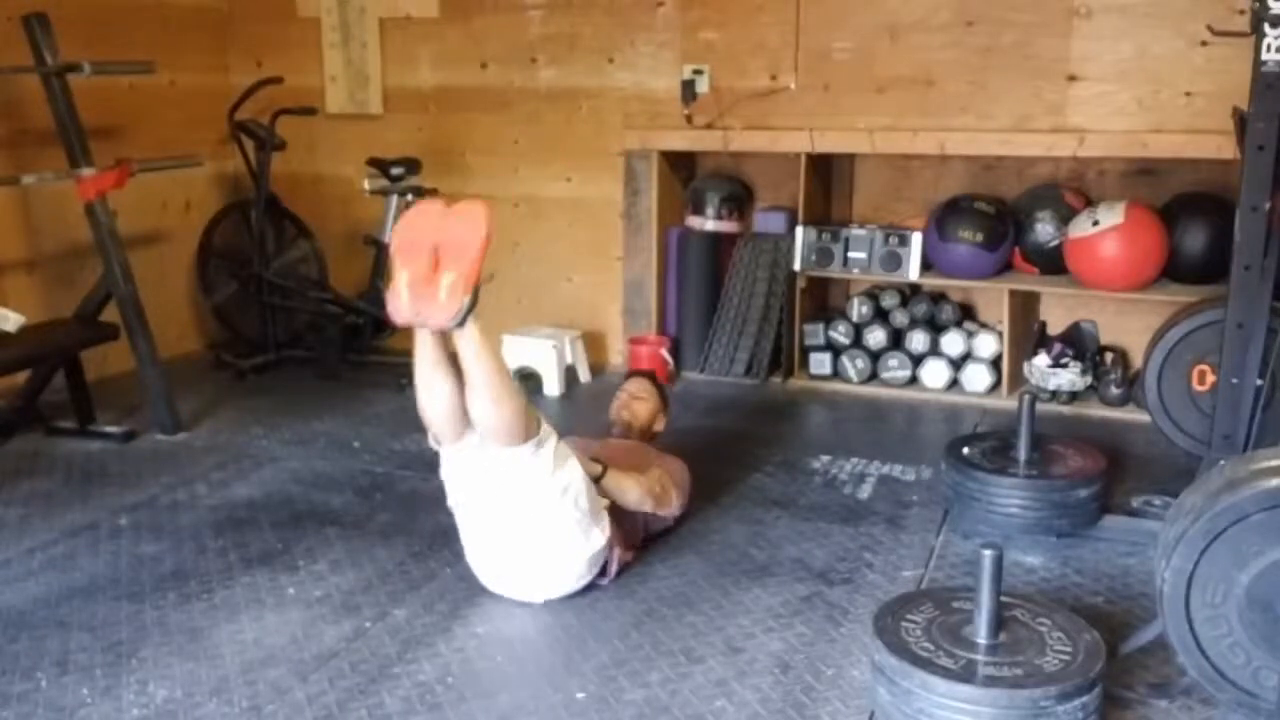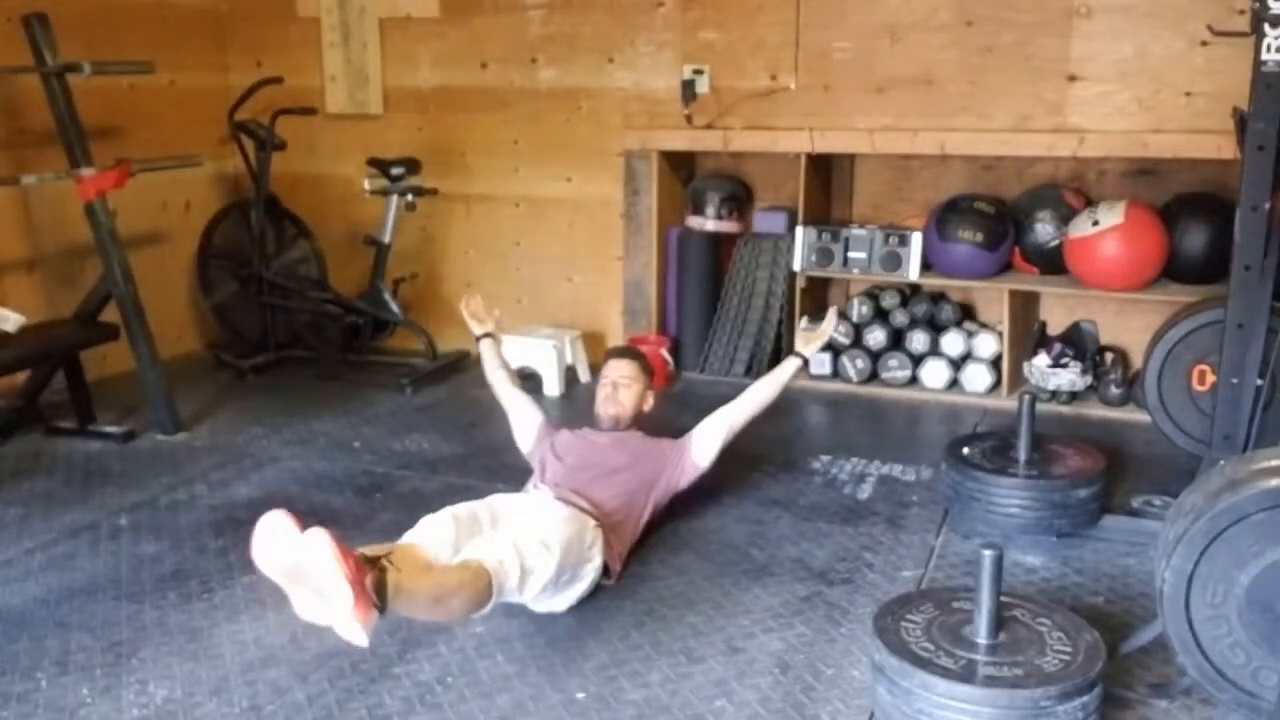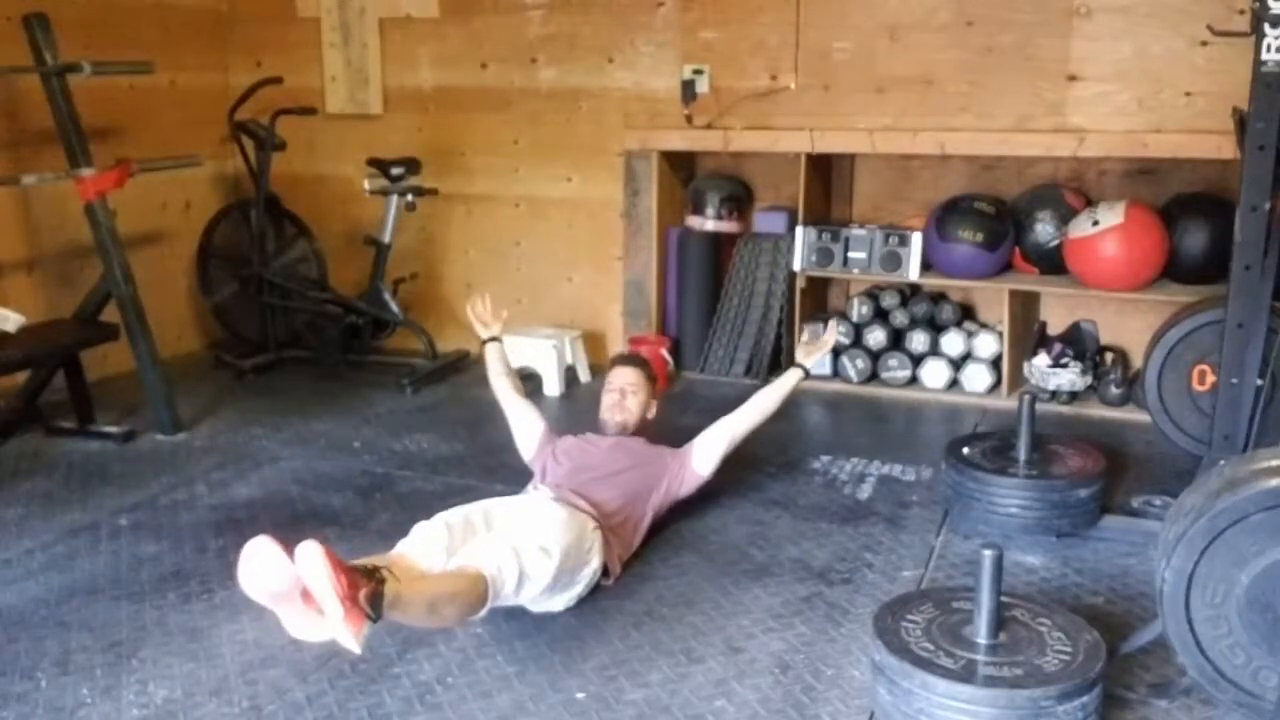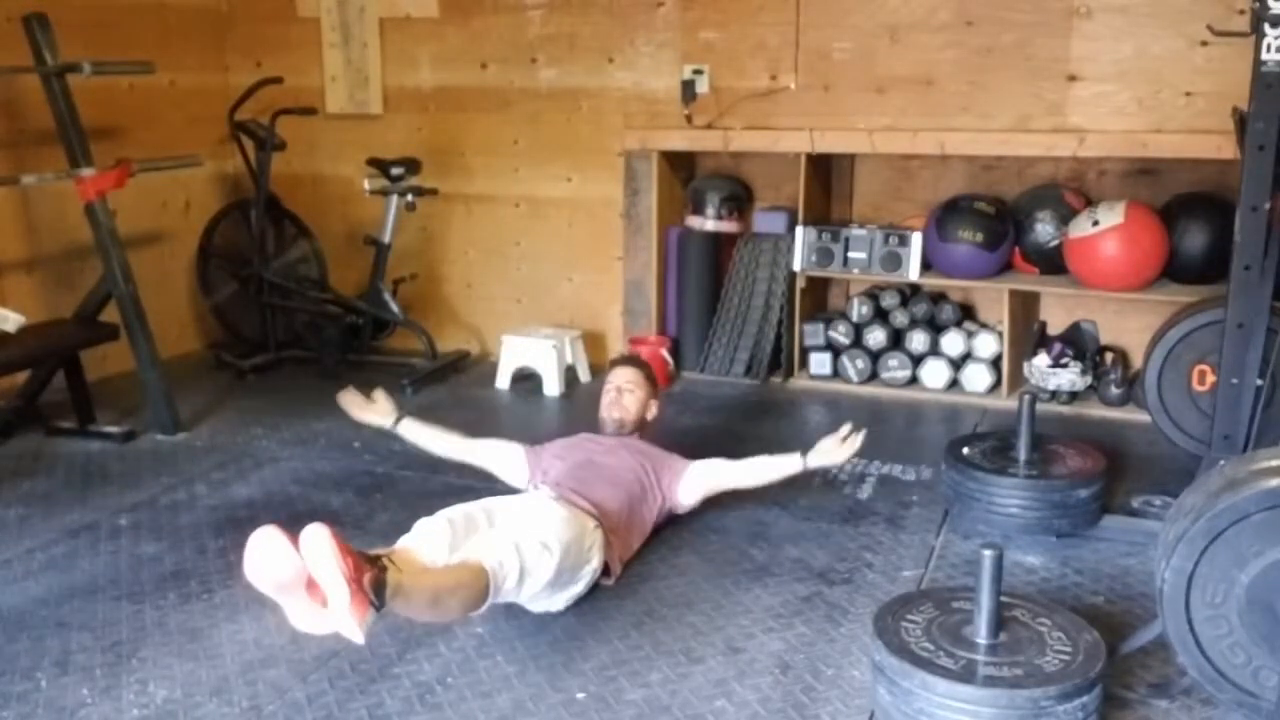
dt=0.7s
person 1, frame 1
left shoulder: (667, 467)
right shoulder: (578, 442)
left elbow: (659, 499)
left wrist: (592, 471)
left hip: (569, 541)
left knee: (514, 428)
right knee: (453, 426)
left ankle: (456, 312)
right ankle: (429, 312)
person 1, frame 2
left shoulder: (665, 456)
right shoulder: (559, 442)
left elbow: (736, 412)
right elbow: (509, 393)
left wrist: (798, 357)
right wrist: (486, 336)
left hip: (574, 531)
right hip: (509, 508)
left knee: (483, 567)
right knee: (431, 539)
left ankle: (369, 593)
right ankle: (346, 584)
person 1, frame 3
left shoulder: (667, 464)
right shoulder: (562, 447)
left elbow: (734, 424)
right elbow: (513, 401)
left wrist: (798, 369)
right wrist: (492, 342)
left hip: (573, 532)
right hip: (512, 509)
left knee: (480, 572)
right knee: (425, 546)
left ankle: (365, 602)
right ankle: (323, 601)
person 1, frame 4
left shoulder: (660, 466)
right shoulder: (560, 447)
left elbow: (724, 472)
right elbow: (485, 451)
left wrist: (807, 458)
right wrist: (397, 421)
left hip: (574, 528)
right hip: (516, 509)
left knee: (481, 566)
right knee: (426, 542)
left ankle: (369, 589)
right ankle: (327, 592)
